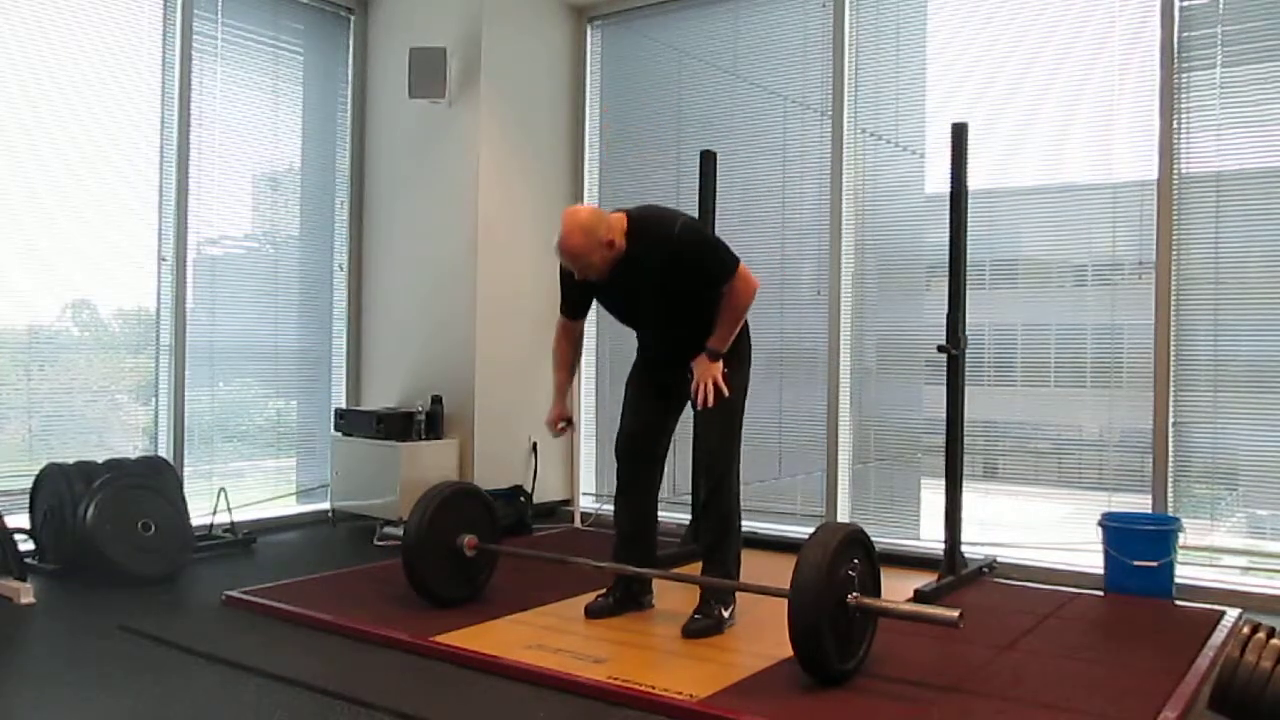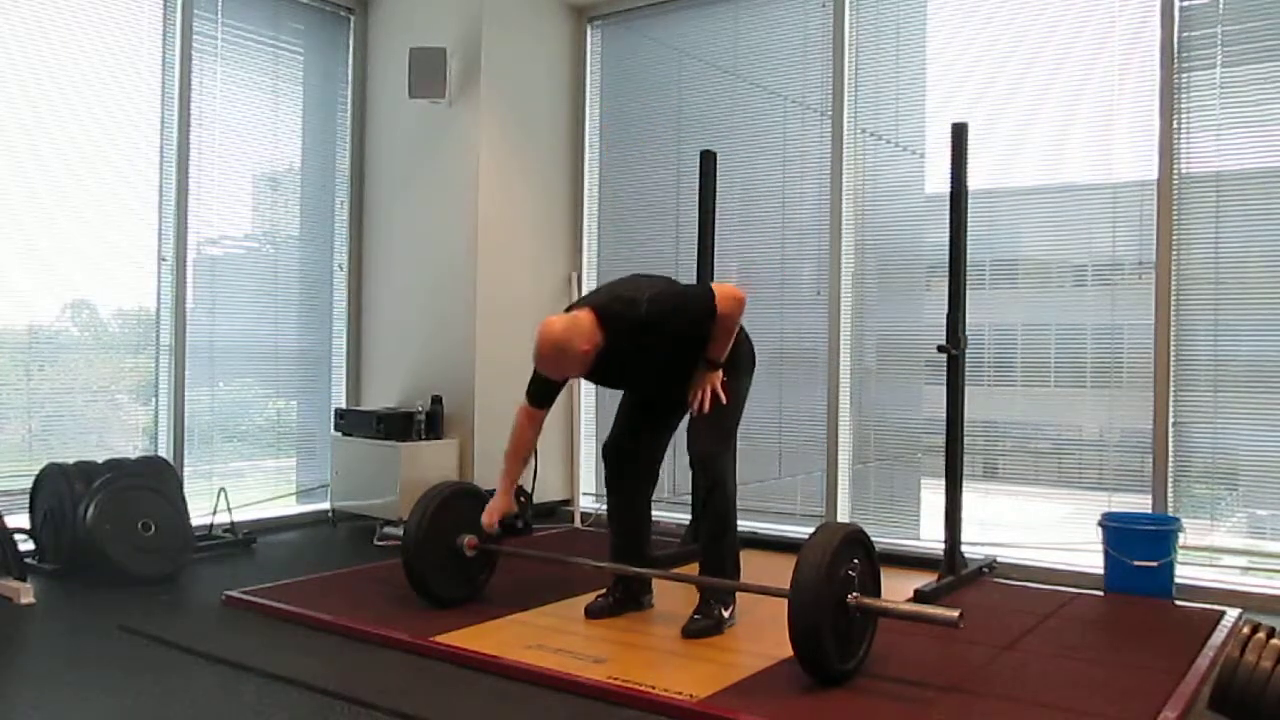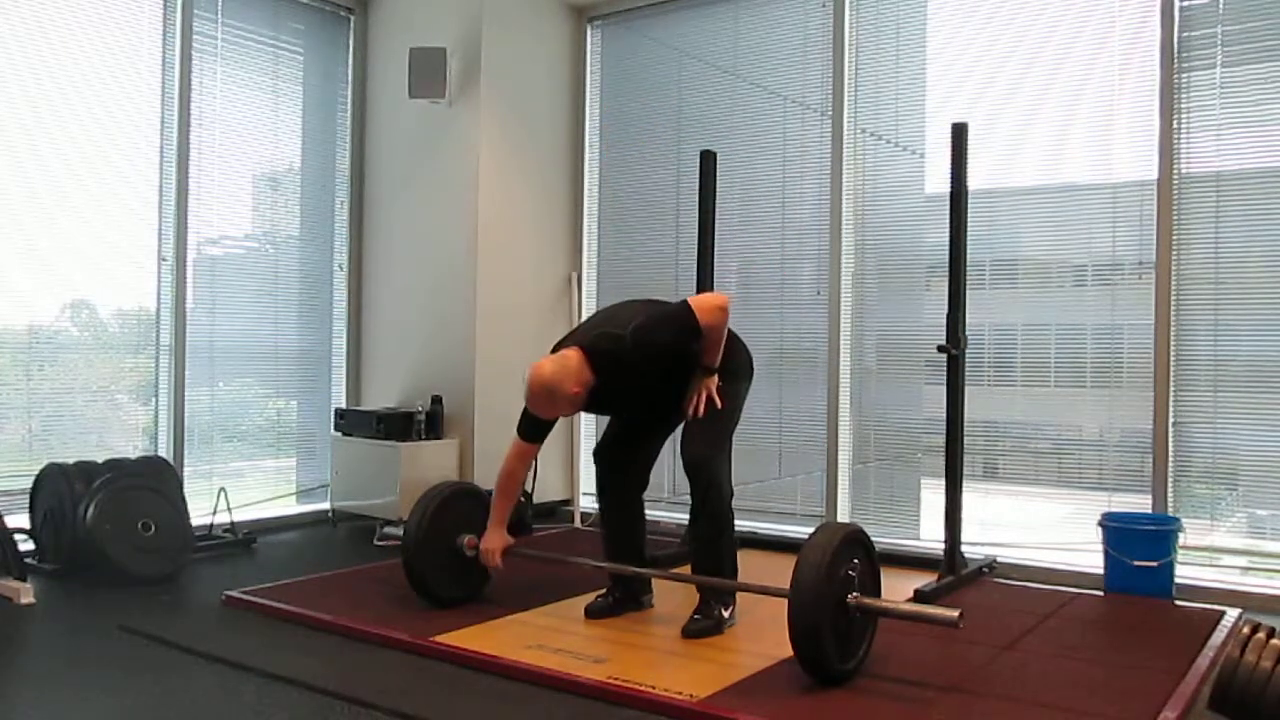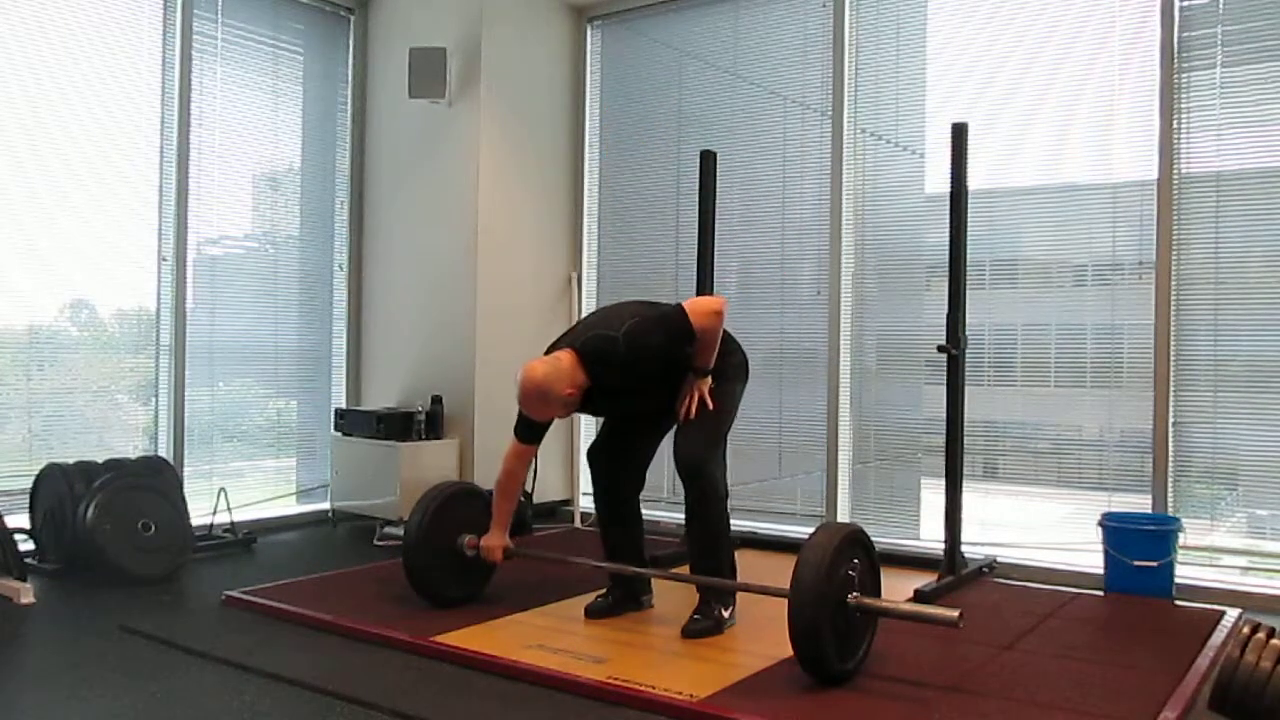
dt=0.3s
person 1, frame 1
left shoulder: (672, 235)
right shoulder: (579, 265)
left elbow: (743, 283)
right elbow: (569, 327)
left wrist: (712, 354)
right wrist: (560, 401)
left hip: (717, 352)
right hip: (657, 354)
left knee: (714, 461)
right knee: (634, 452)
left ankle: (719, 596)
right ankle: (633, 583)
person 1, frame 2
left shoulder: (645, 311)
right shoulder: (560, 342)
left elbow: (733, 298)
right elbow: (530, 417)
left wrist: (711, 367)
right wrist: (504, 493)
left hip: (715, 362)
right hip: (657, 373)
left knee: (707, 457)
right knee: (621, 455)
left ankle: (719, 598)
right ankle: (630, 584)
person 1, frame 3
left shoulder: (632, 346)
right shoulder: (553, 380)
left elbow: (717, 305)
right elbow: (519, 457)
left wrist: (707, 373)
right wrist: (495, 529)
left hip: (719, 369)
right hip: (658, 381)
left knee: (702, 460)
right knee: (613, 460)
left ankle: (718, 598)
right ankle: (630, 585)
person 1, frame 4
left shoulder: (626, 346)
right shoulder: (547, 381)
left elbow: (712, 308)
right elbow: (518, 457)
left wrist: (700, 375)
right wrist: (498, 530)
left hip: (713, 369)
right hip: (653, 381)
left knee: (696, 461)
right knee: (607, 460)
left ankle: (717, 598)
right ankle: (629, 585)
